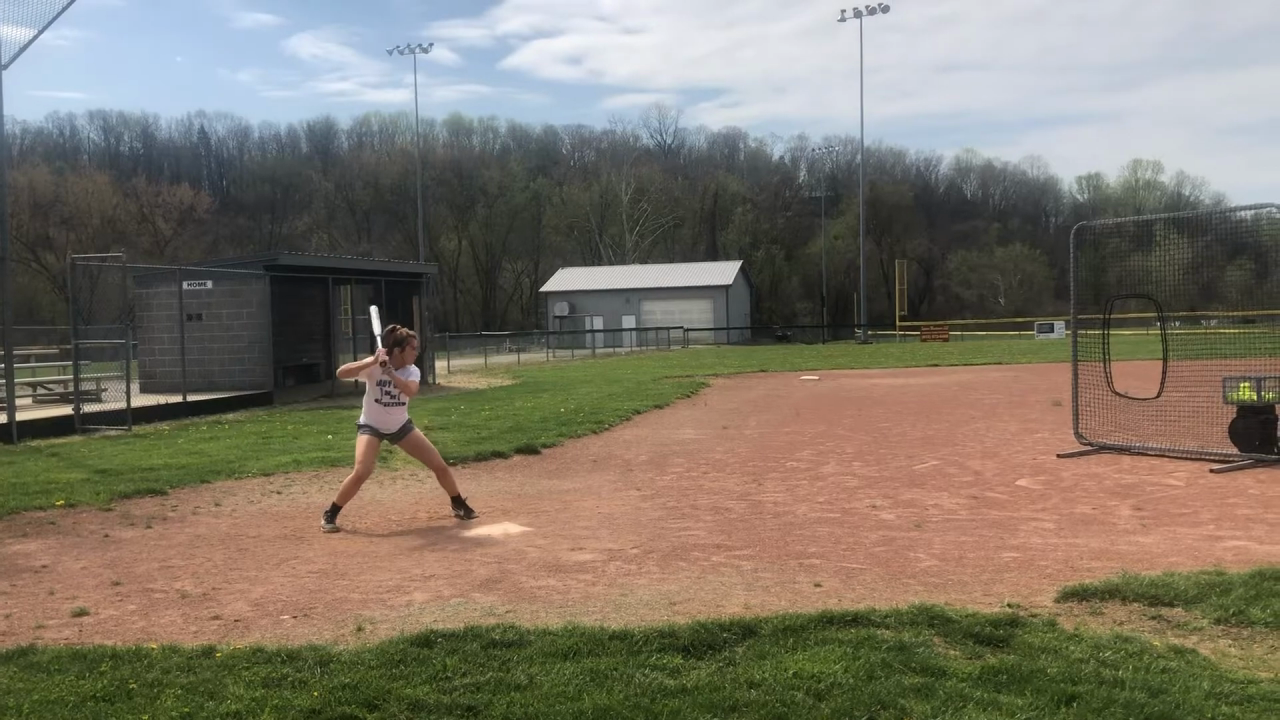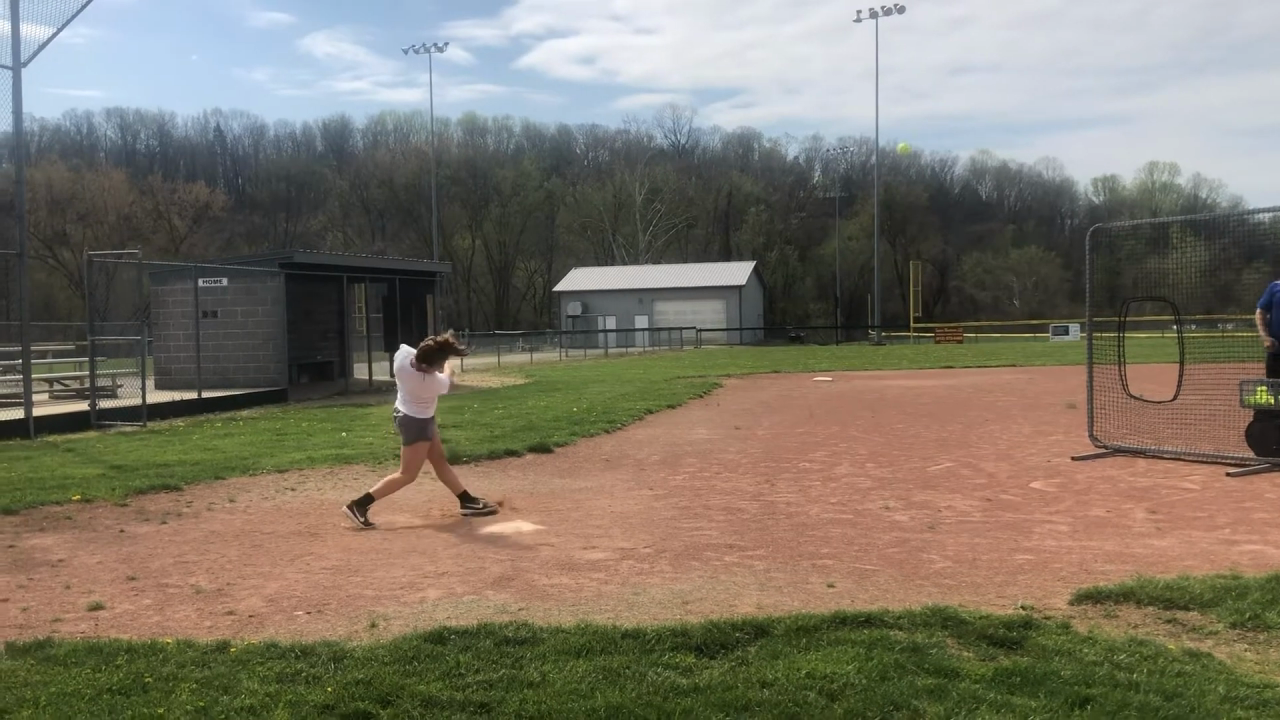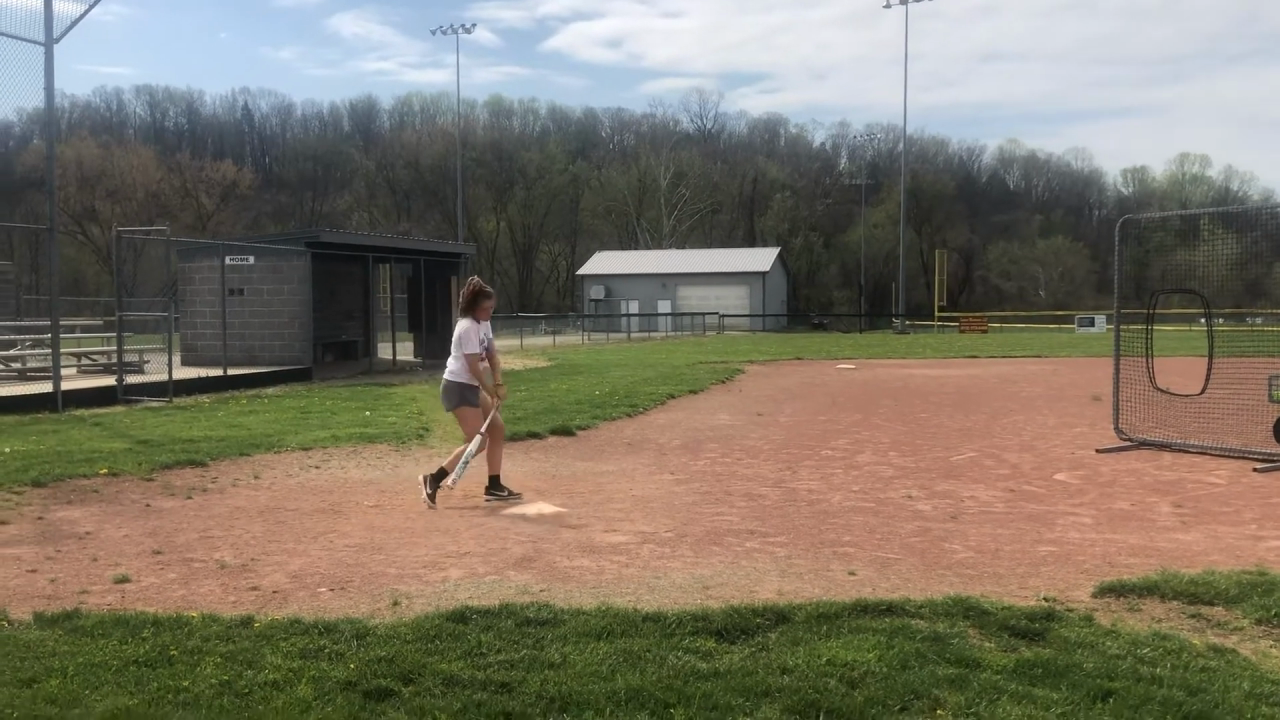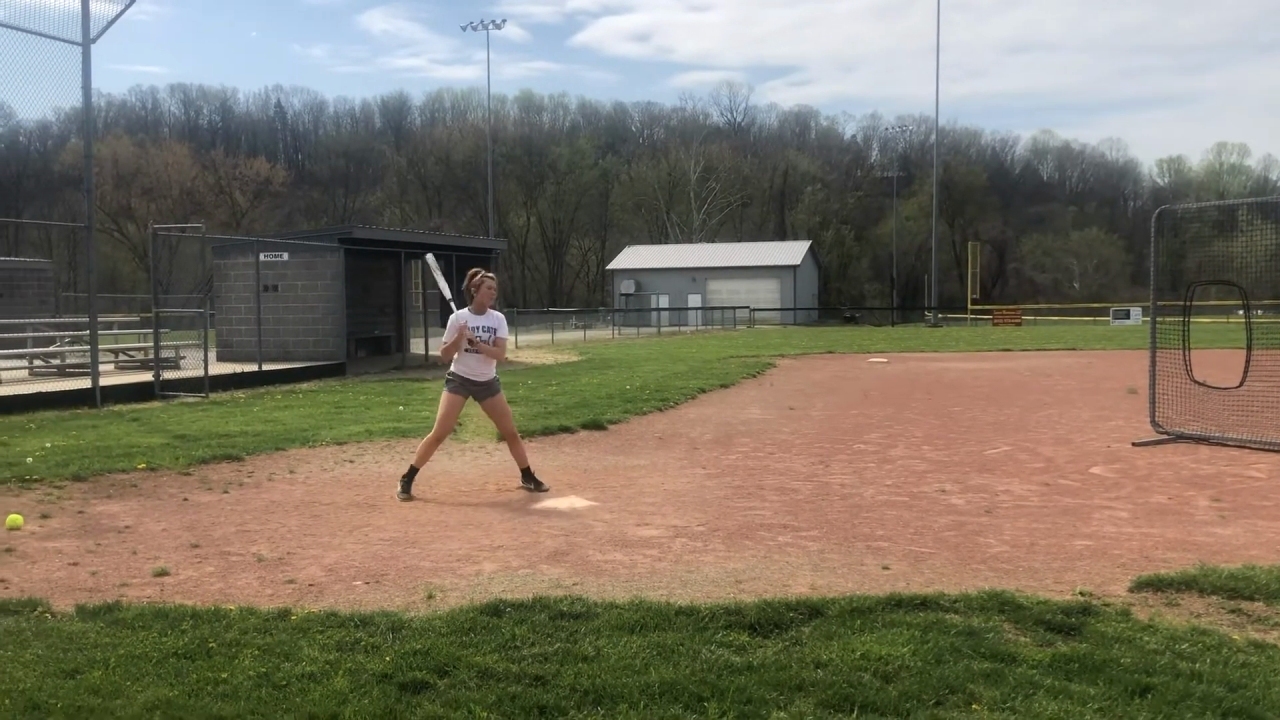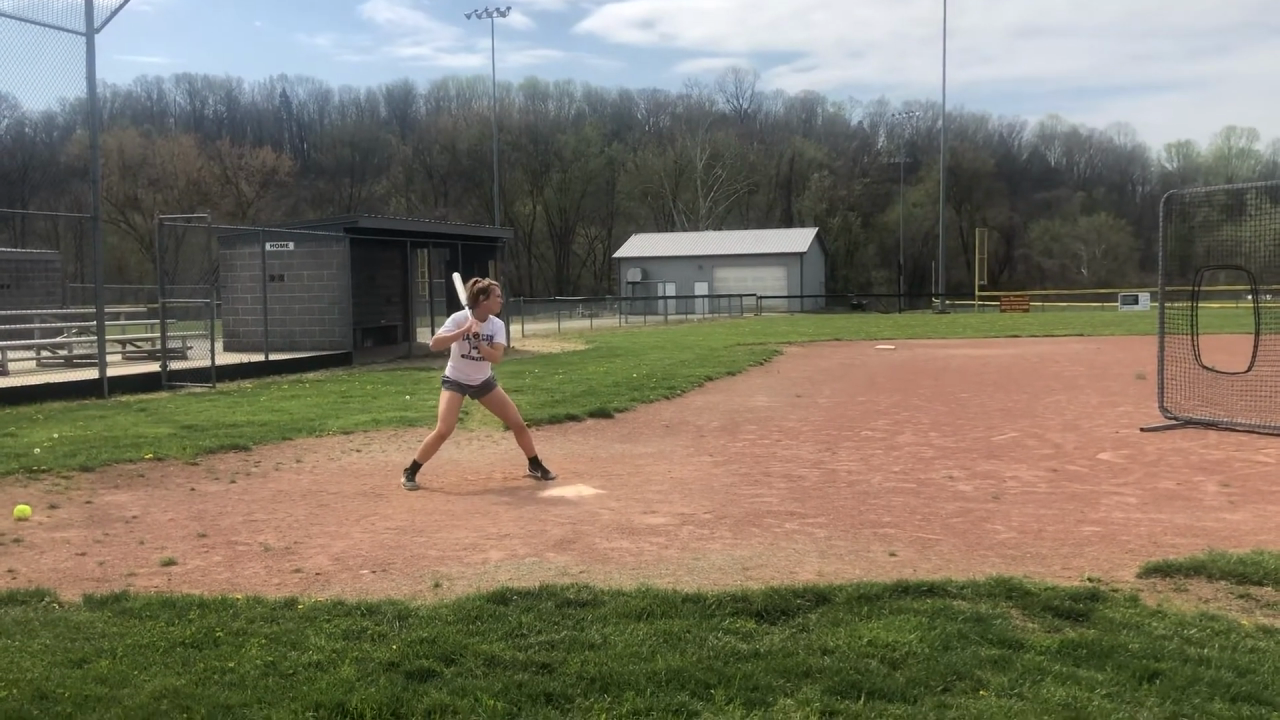
dt=1s
person 1, frame 1
left shoulder: (412, 371)
right shoulder: (375, 365)
left elbow: (411, 391)
right elbow: (341, 373)
left wrist: (388, 371)
right wrist: (373, 362)
left hip: (401, 425)
right hip: (371, 425)
left knee: (439, 465)
right knee: (361, 472)
left ankle: (459, 504)
right ankle: (331, 513)
person 1, frame 2
left shoulder: (403, 353)
right shoulder: (436, 381)
right elbow: (447, 383)
right wrist: (448, 365)
left hip: (404, 415)
right hip: (418, 423)
left knee: (440, 460)
right knee: (408, 474)
left ankle: (468, 501)
right ankle: (358, 505)
person 1, frame 3
left shoulder: (483, 323)
right shoulder: (468, 328)
left elbow: (492, 354)
right elbow: (472, 366)
left wrist: (498, 382)
right wrist: (491, 391)
left hip: (475, 387)
right hip: (457, 386)
left knee: (498, 430)
right knee: (478, 443)
left ankle: (494, 486)
right ankle: (432, 480)
person 1, frame 4
left shoulder: (498, 319)
right shoulder: (459, 317)
left elbow: (501, 354)
right elbow: (445, 355)
left wrist: (476, 342)
right wrist: (458, 337)
left hip: (488, 382)
right hip: (459, 380)
left knee: (511, 432)
right knee: (439, 434)
left ankle: (528, 477)
right ankle: (406, 480)
person 1, frame 5
left shoulder: (497, 325)
right shoulder: (459, 318)
left elbow: (497, 357)
right elbow: (434, 344)
left wrist: (478, 341)
right wrist: (463, 331)
left hip: (484, 381)
right hip: (455, 381)
left knee: (518, 424)
right knee: (443, 430)
left ankle: (535, 466)
right ankle: (410, 472)
